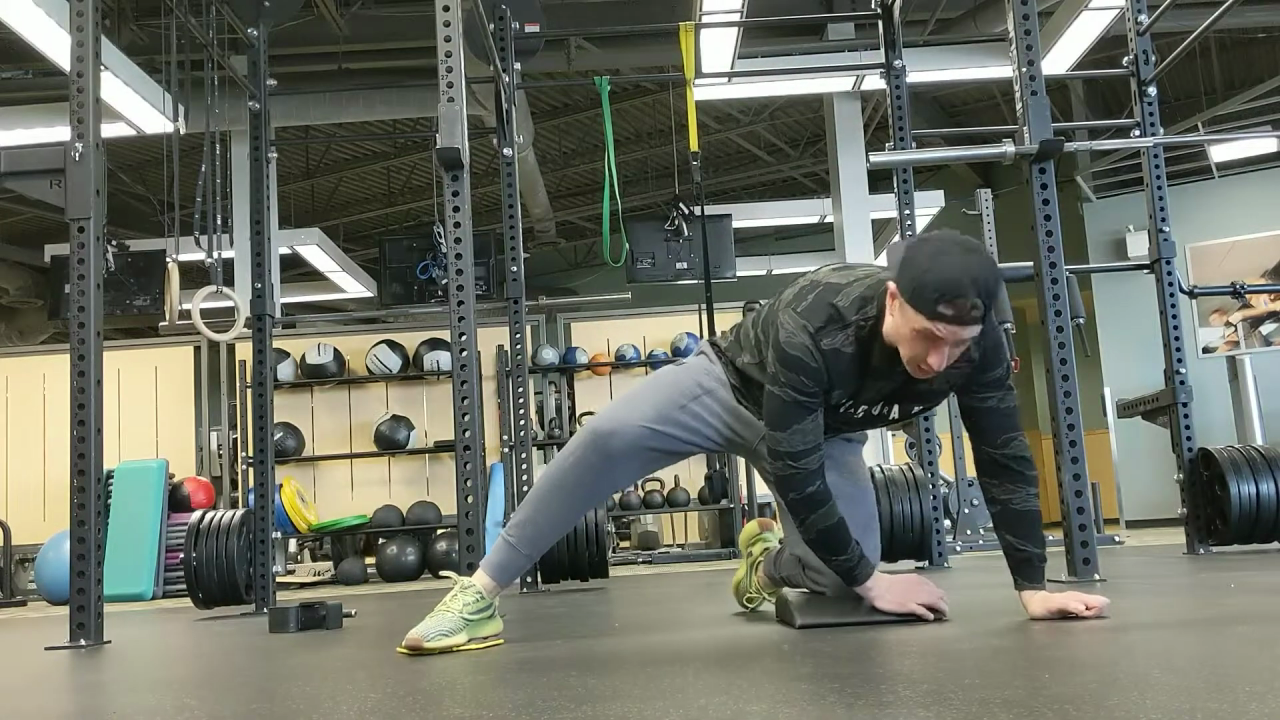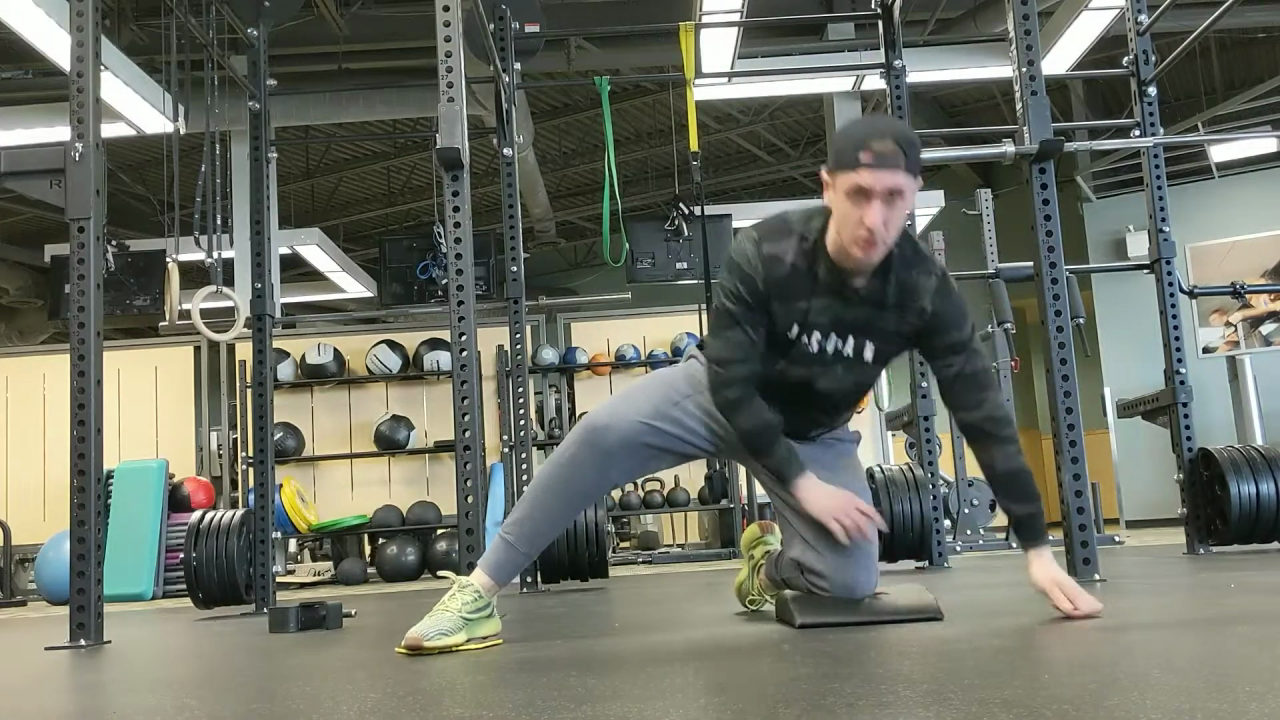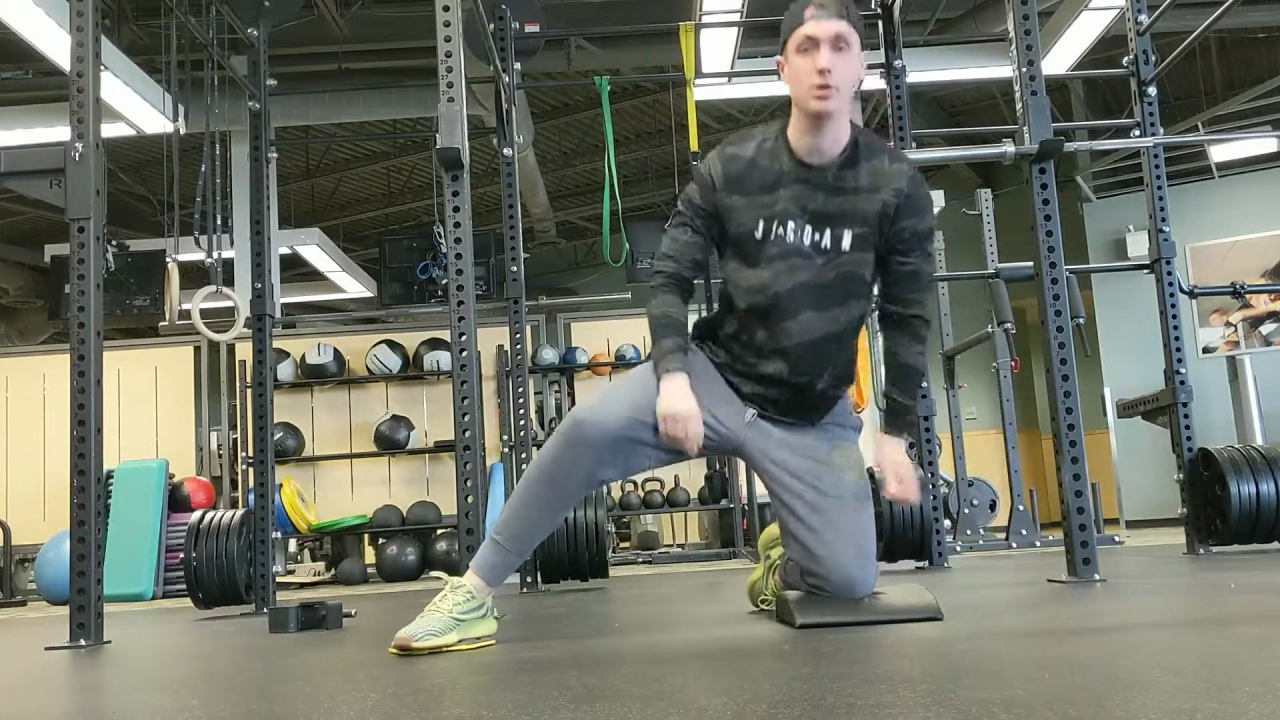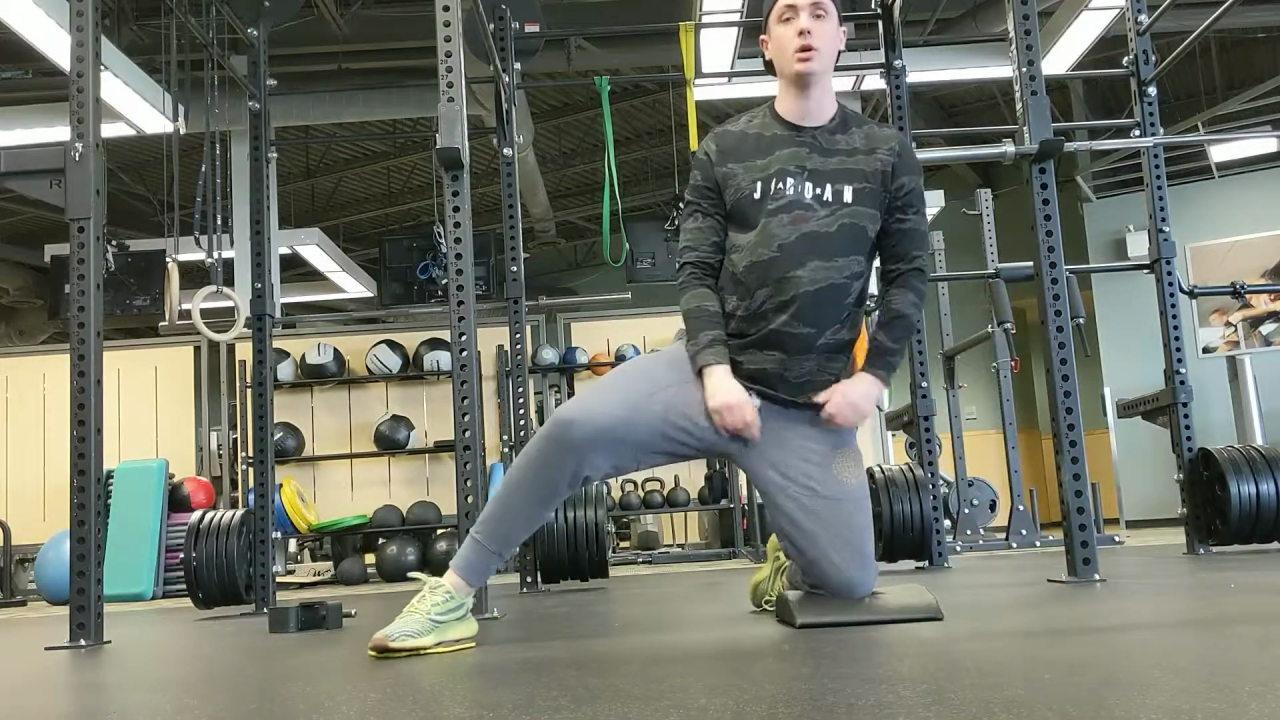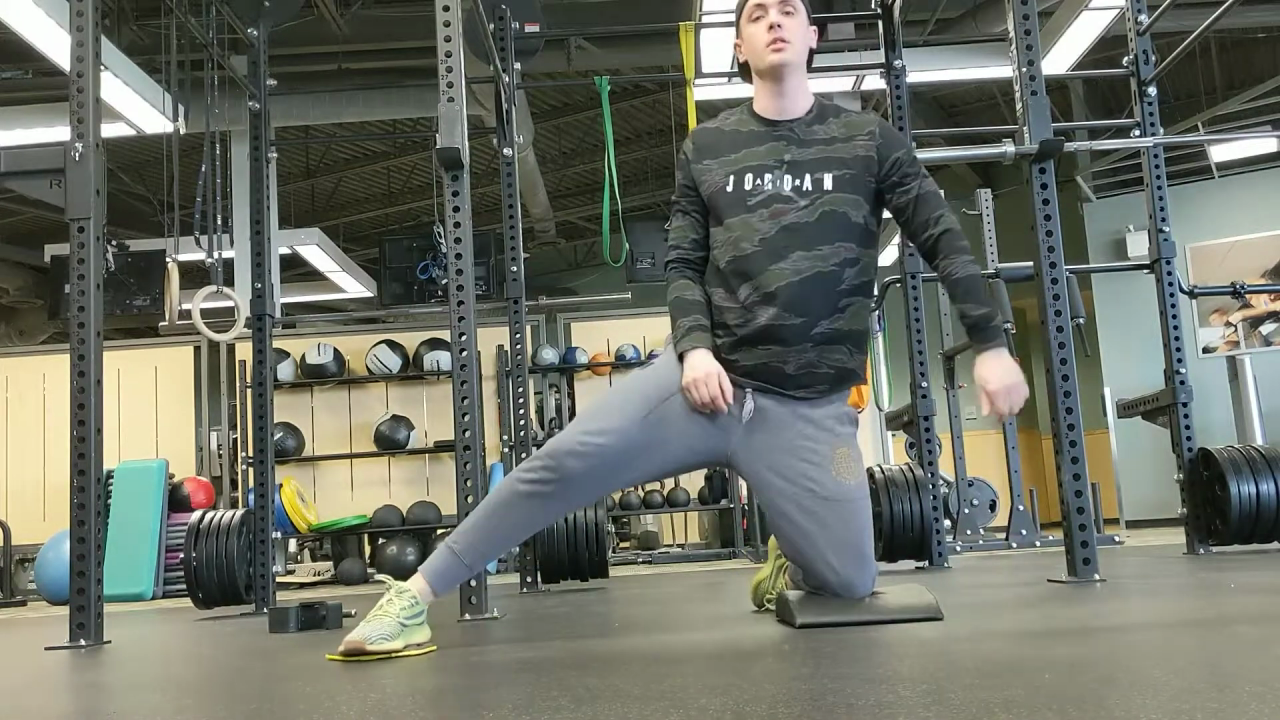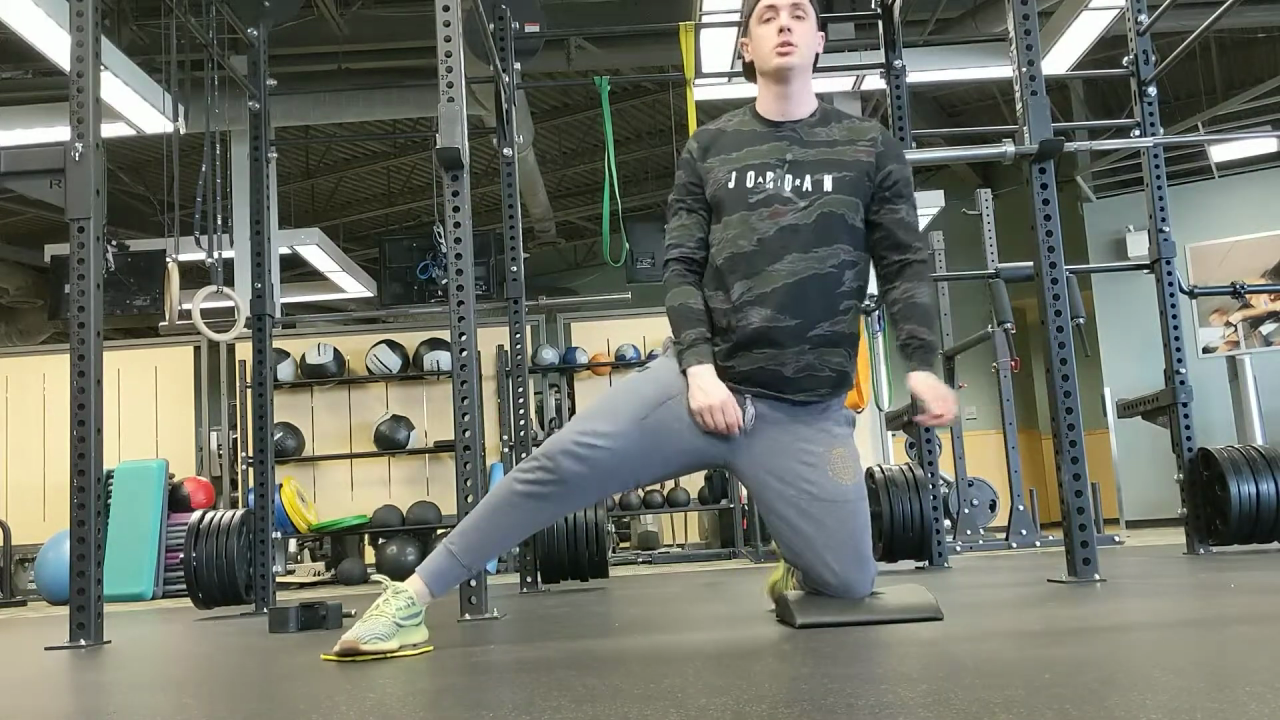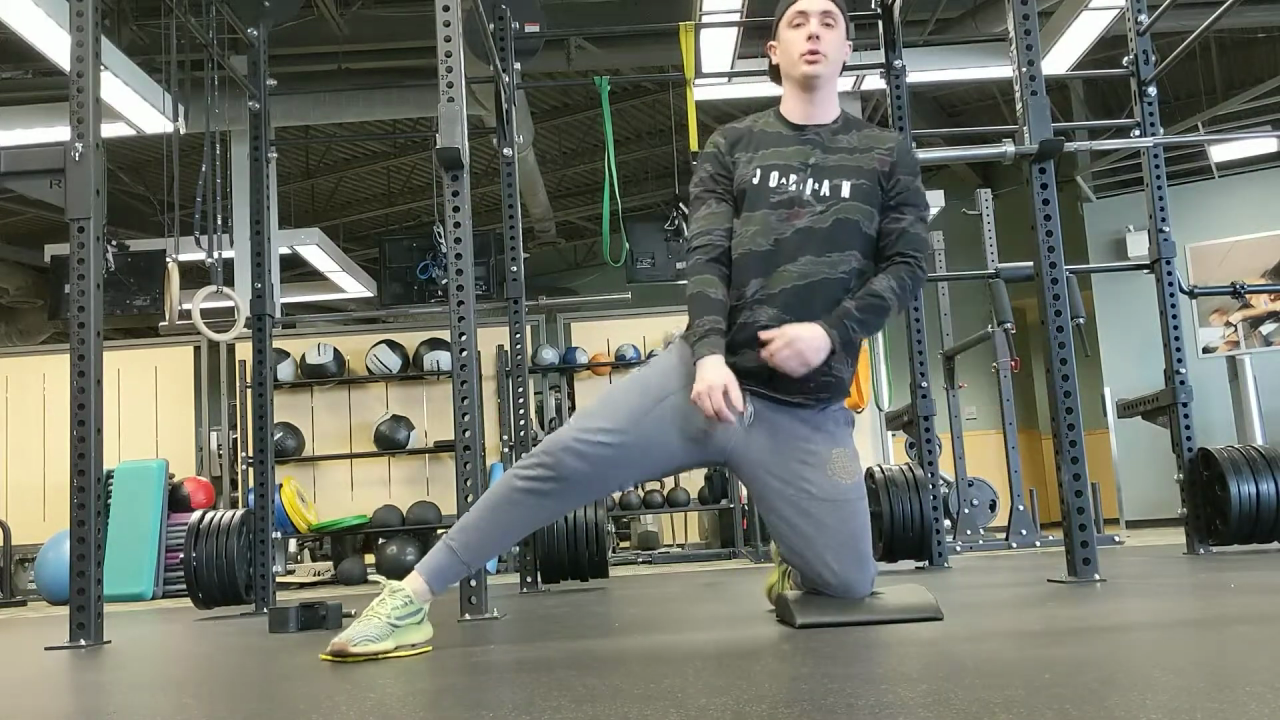
dt=0.3s
person 1, frame 1
left shoulder: (972, 345)
right shoulder: (813, 322)
left elbow: (1005, 462)
right elbow: (792, 469)
left wrist: (1034, 587)
right wrist: (869, 578)
left hip: (825, 430)
right hip: (732, 385)
left knee: (843, 581)
right knee: (610, 436)
left ankle: (770, 556)
right ankle: (480, 595)
person 1, frame 2
left shoulder: (925, 289)
right shoulder: (763, 253)
left elbow: (985, 417)
right elbow: (730, 381)
left wrist: (1037, 552)
right wrist: (800, 482)
left hip: (815, 427)
right hip: (726, 395)
left knee: (851, 580)
right knee: (605, 430)
left ankle: (774, 556)
right ankle: (483, 591)
person 1, frame 3
left shoulder: (895, 186)
right shoulder: (731, 167)
left elbow: (907, 318)
right elbow: (671, 279)
left wrist: (894, 434)
right wrist: (673, 378)
left hip: (811, 417)
right hip: (714, 373)
left knee: (848, 581)
right knee: (591, 427)
left ankle: (786, 555)
right ankle: (474, 594)
person 1, frame 4
left shoulder: (887, 154)
right shoulder: (726, 148)
left elbow: (906, 279)
right elbow: (697, 272)
left wrist: (872, 377)
right wrist: (713, 369)
left hip: (809, 405)
right hip: (715, 372)
left knee: (849, 582)
right knee: (575, 429)
left ankle: (792, 559)
right ankle: (453, 591)
person 1, frame 5
left shoulder: (868, 140)
right shoulder: (706, 147)
left elbow: (943, 240)
right elbow: (682, 265)
left wrist: (990, 345)
right wrist: (694, 348)
left hip: (811, 403)
right hip: (707, 371)
left knee: (848, 584)
right knee: (569, 460)
left ankle: (791, 556)
right ankle: (417, 595)
person 1, frame 6
left shoulder: (869, 148)
right shoulder: (709, 147)
left elbow: (908, 264)
right elbow: (682, 268)
left wrist: (920, 363)
right wrist: (696, 366)
left hip: (807, 406)
right hip: (704, 375)
left knee: (847, 583)
right knee: (564, 463)
left ankle: (799, 555)
right ankle: (413, 598)
person 1, frame 7
left shoulder: (887, 155)
right shoulder: (733, 145)
left elbow: (906, 267)
right elbow: (707, 258)
left wrist: (833, 332)
right wrist: (709, 355)
left hip: (807, 404)
right hip: (710, 369)
left knee: (848, 584)
right knee: (566, 458)
left ankle: (797, 553)
right ankle: (413, 595)
